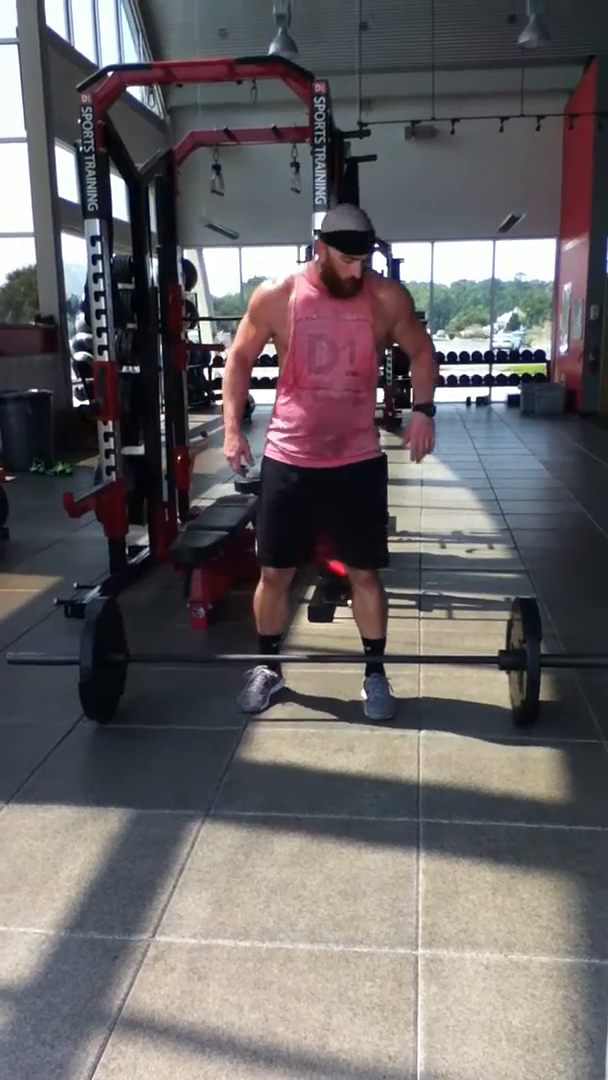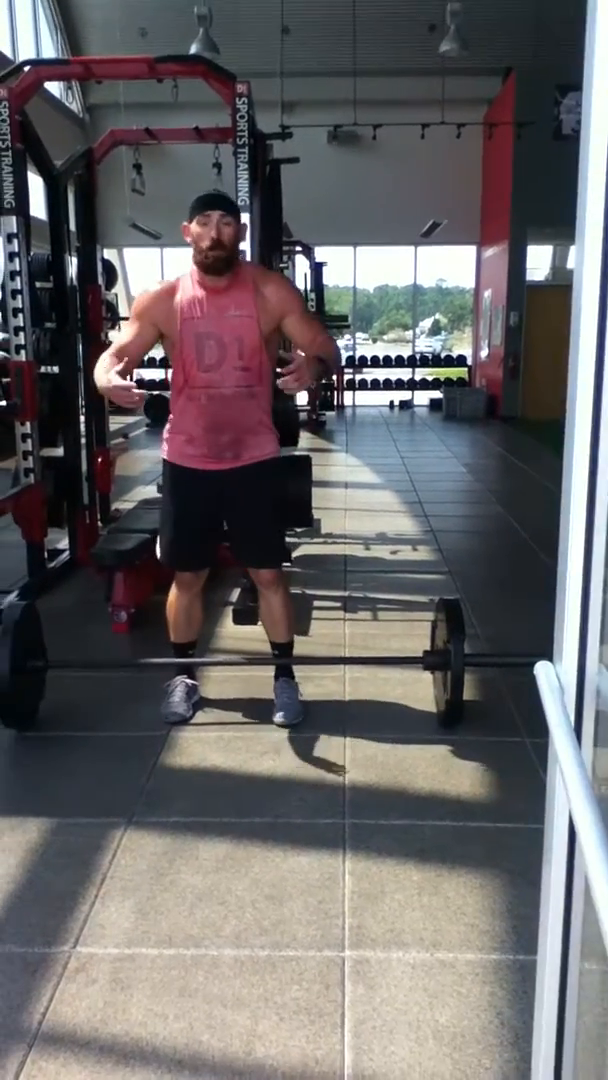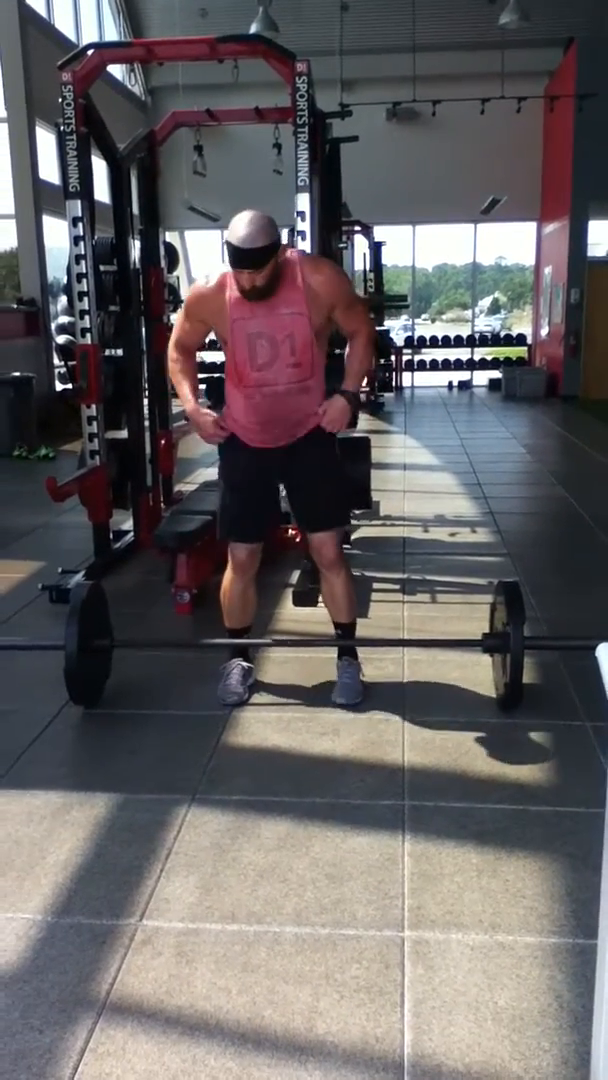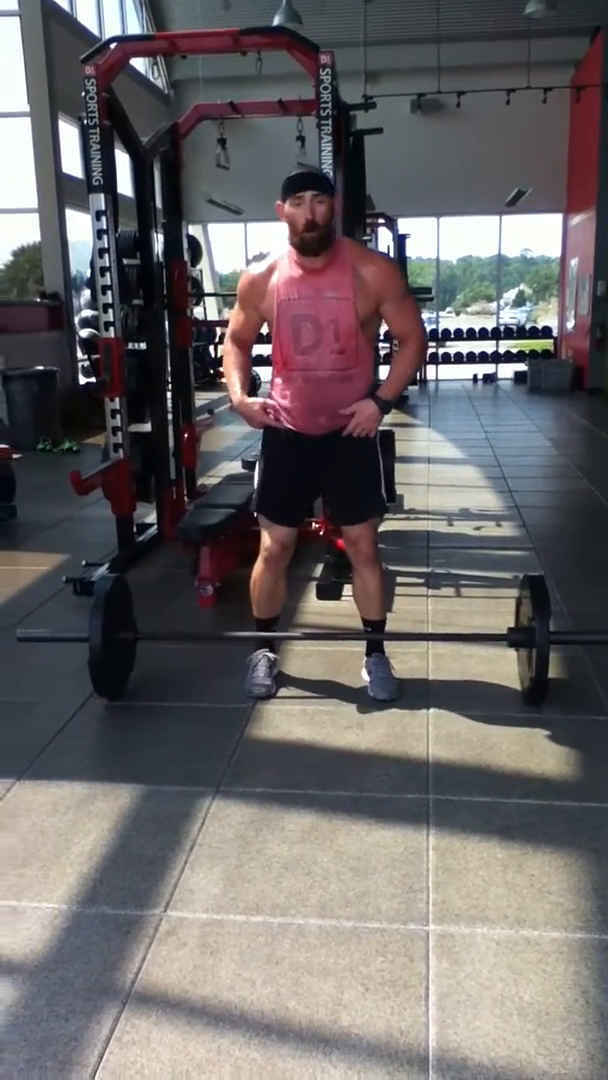
dt=1s
person 1, frame 1
left shoulder: (387, 298)
right shoulder: (274, 297)
left elbow: (421, 351)
right elbow: (239, 359)
left wrist: (422, 409)
right wrist: (232, 427)
left hip: (357, 460)
right hip: (288, 457)
left knee: (364, 572)
right knee: (274, 570)
left ankle: (374, 672)
right ankle: (268, 666)
person 1, frame 2
left shoulder: (273, 292)
right shoulder: (161, 300)
left elbow: (324, 347)
right elbow: (118, 353)
left wrist: (314, 366)
right wrist: (107, 376)
left hip: (255, 458)
right hip: (188, 461)
left knee: (268, 574)
right knee: (187, 577)
left ankle: (284, 675)
right ankle: (184, 675)
person 1, frame 3
left shoulder: (322, 280)
right shoulder: (207, 297)
left elbow: (361, 333)
right elbow: (180, 349)
left wrist: (347, 395)
right wrist: (192, 405)
left hip: (310, 437)
right hip: (243, 442)
left knee: (329, 552)
right knee: (241, 559)
left ankle: (347, 656)
right ankle: (239, 657)
person 1, frame 4
left shoulder: (373, 272)
right shoulder: (259, 280)
left elbow: (412, 338)
right elbow: (236, 341)
left wrist: (381, 400)
right wrist: (239, 395)
left hip: (350, 432)
right hip: (286, 433)
left knee: (363, 547)
right knee: (273, 549)
left ankle: (375, 653)
right ankle: (264, 650)
